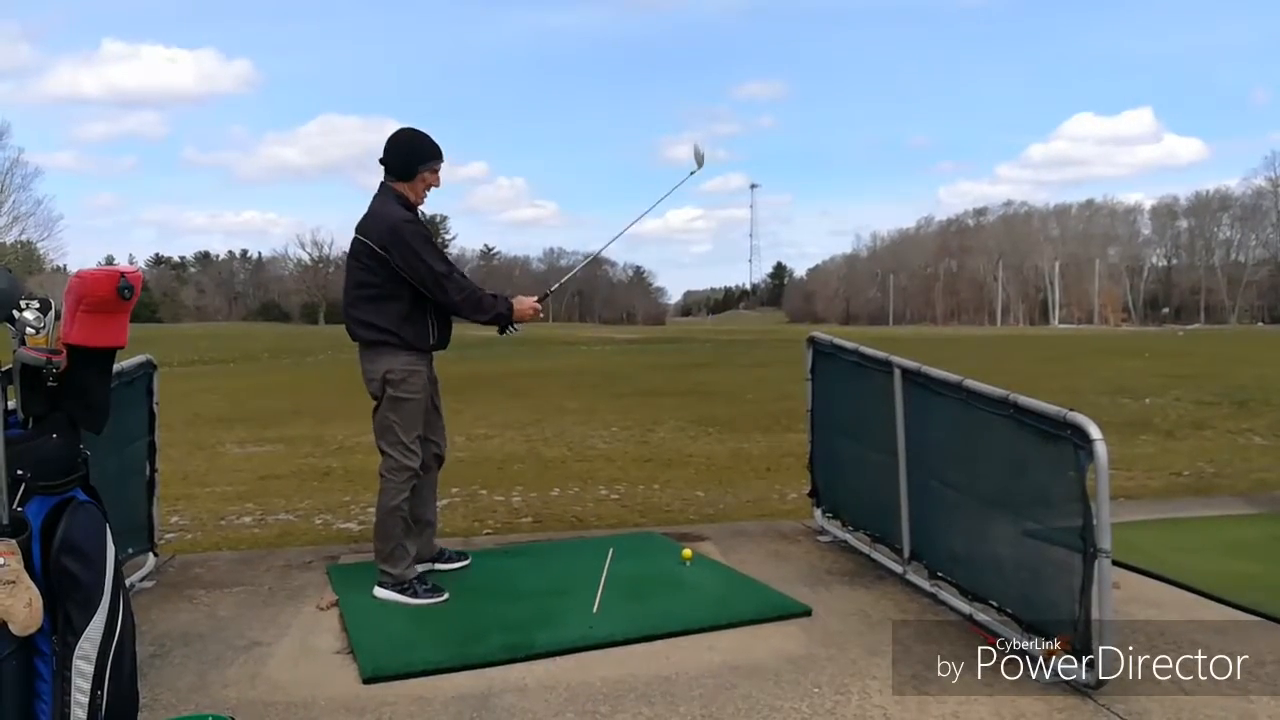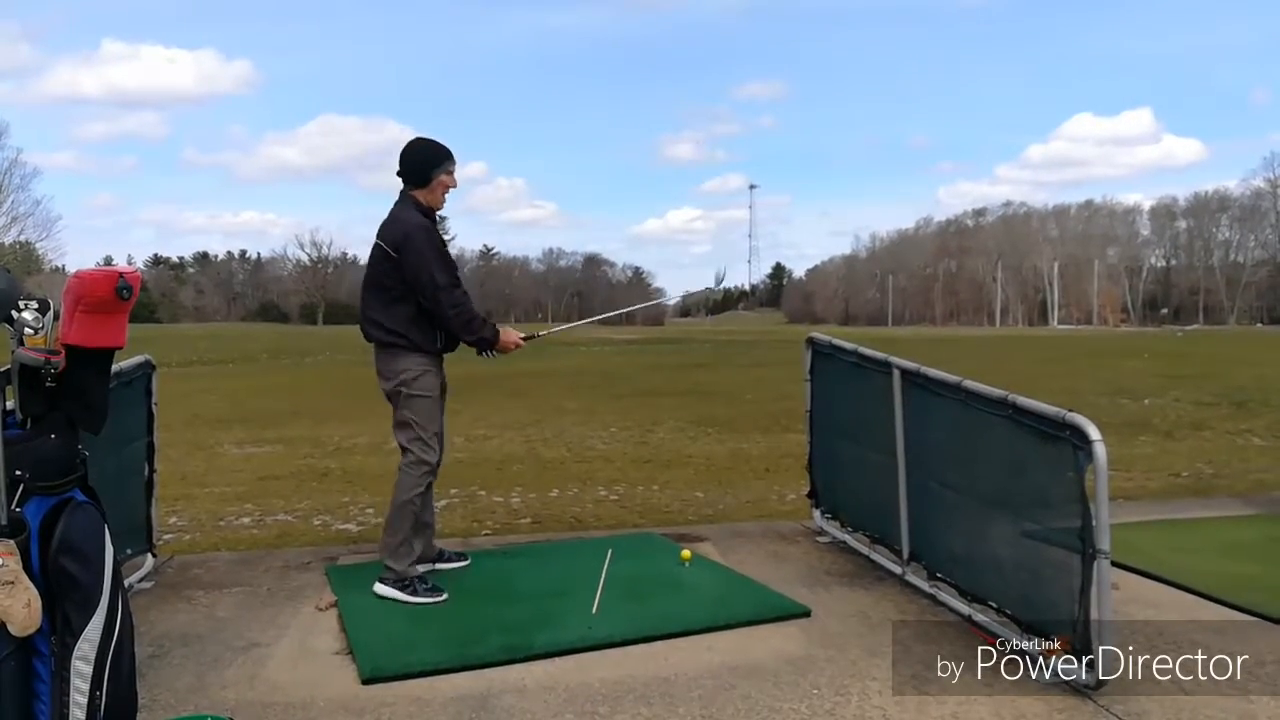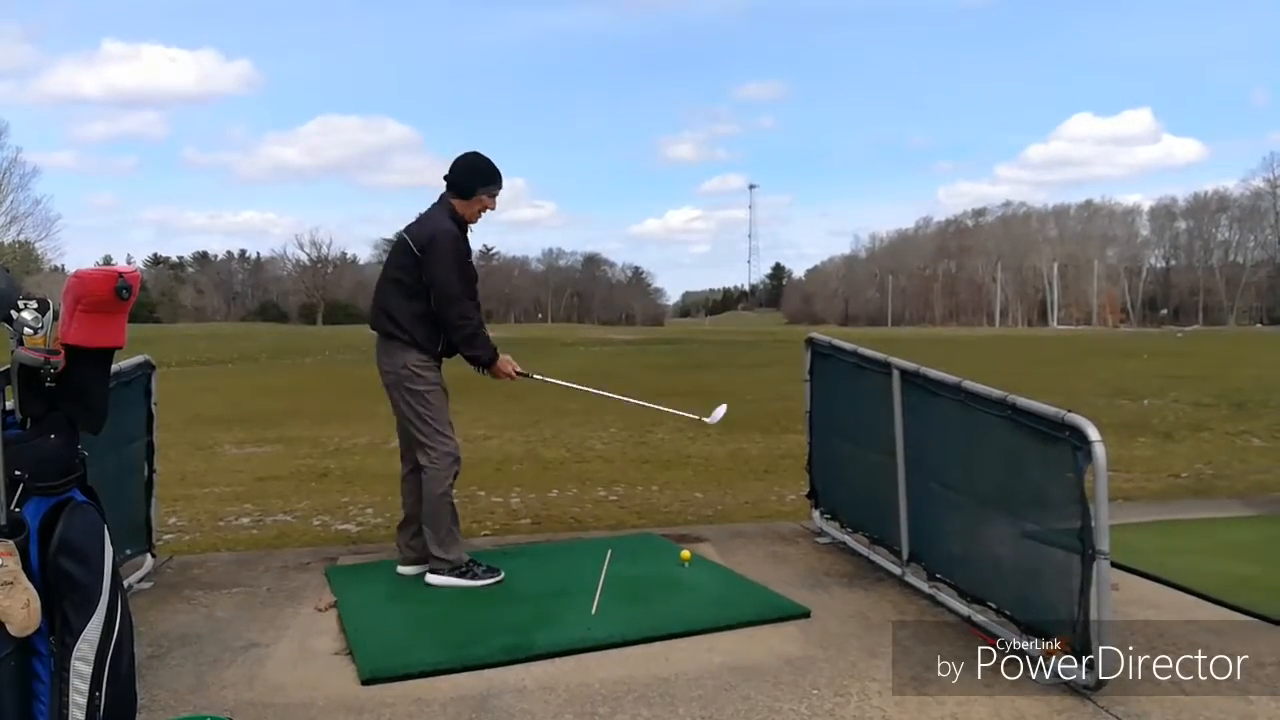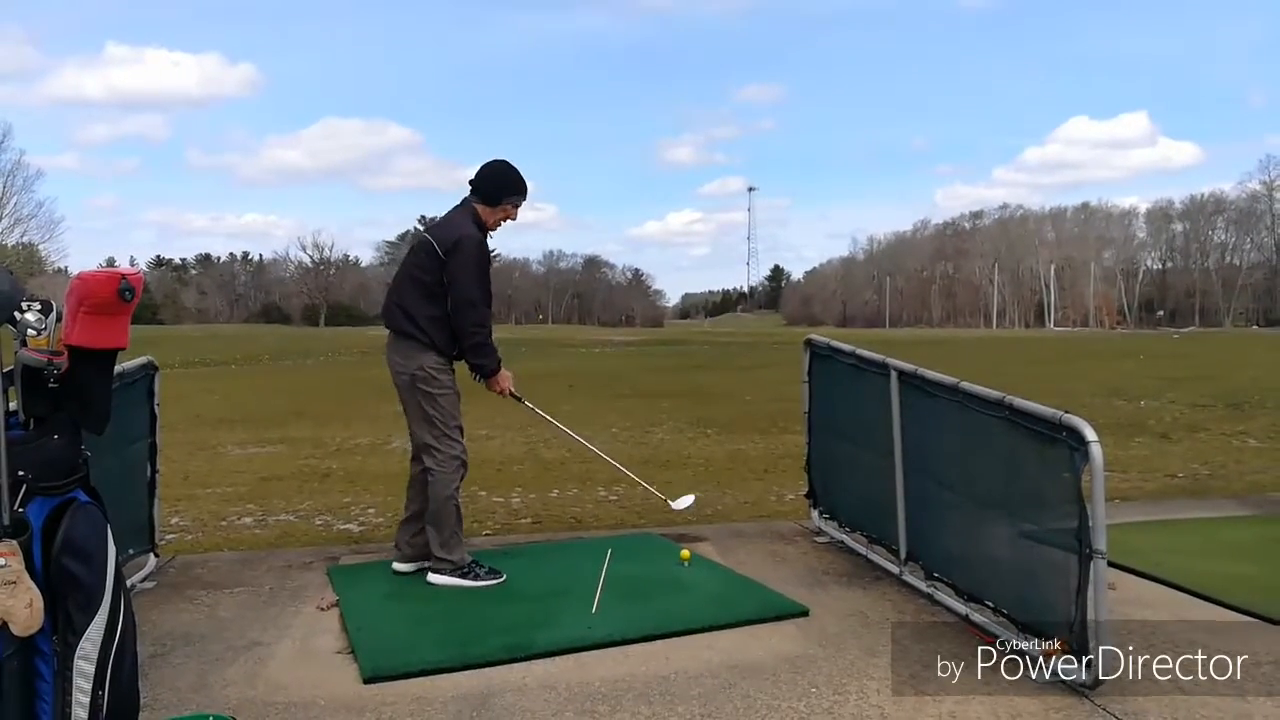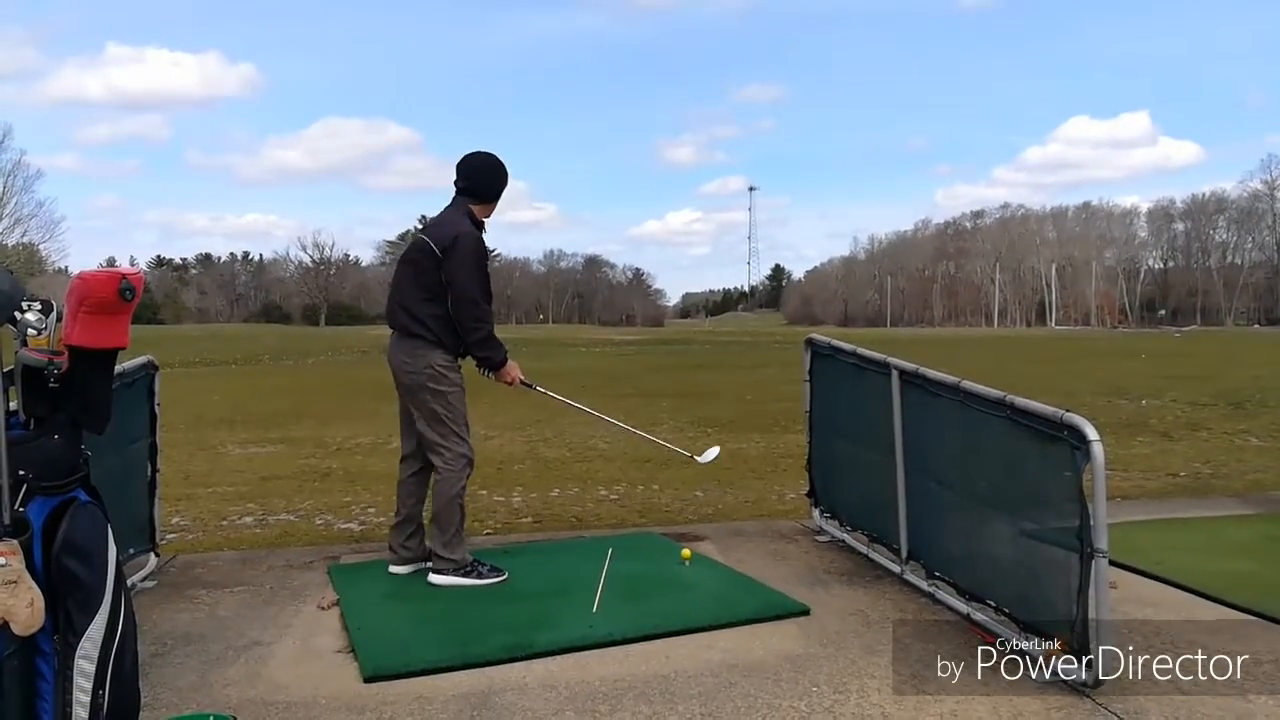
dt=0.4s
person 1, frame 1
left shoulder: (395, 217)
right shoulder: (394, 223)
left elbow: (442, 277)
right elbow: (444, 285)
left wrist: (497, 307)
right wrist: (505, 309)
left hip: (410, 354)
right hip: (395, 358)
left knee: (429, 453)
right knee: (401, 463)
left ankle: (420, 549)
right ankle: (393, 575)
person 1, frame 2
left shoulder: (412, 223)
right shoulder: (412, 229)
left elbow: (441, 294)
right elbow: (442, 298)
left wrist: (484, 334)
right wrist: (491, 336)
left hip: (417, 353)
right hip: (409, 357)
left knee: (426, 455)
right knee: (419, 458)
left ankle: (419, 550)
right ankle: (397, 572)
person 1, frame 3
left shoulder: (437, 227)
right shoulder: (443, 235)
left elbow: (456, 304)
right elbow: (454, 308)
left wrist: (484, 353)
right wrist: (489, 357)
left hip: (407, 350)
right hip: (411, 355)
left knee: (420, 454)
right knee: (440, 454)
left ankle: (414, 551)
right ankle: (447, 561)
person 1, frame 4
left shoulder: (451, 228)
right shoulder: (468, 240)
right elbow: (468, 313)
left wrist: (486, 364)
right wrist: (490, 368)
left hip: (411, 349)
right hip: (424, 355)
left knee: (429, 453)
right knee: (447, 456)
left ankle: (412, 549)
right ankle: (448, 562)
person 1, frame 5
left shoulder: (443, 227)
right shoulder: (464, 237)
right elbow: (469, 310)
left wrist: (489, 357)
right wrist: (497, 360)
left hip: (410, 348)
right hip: (429, 354)
left knee: (418, 453)
right knee: (453, 455)
left ankle: (406, 550)
right ankle: (450, 561)
